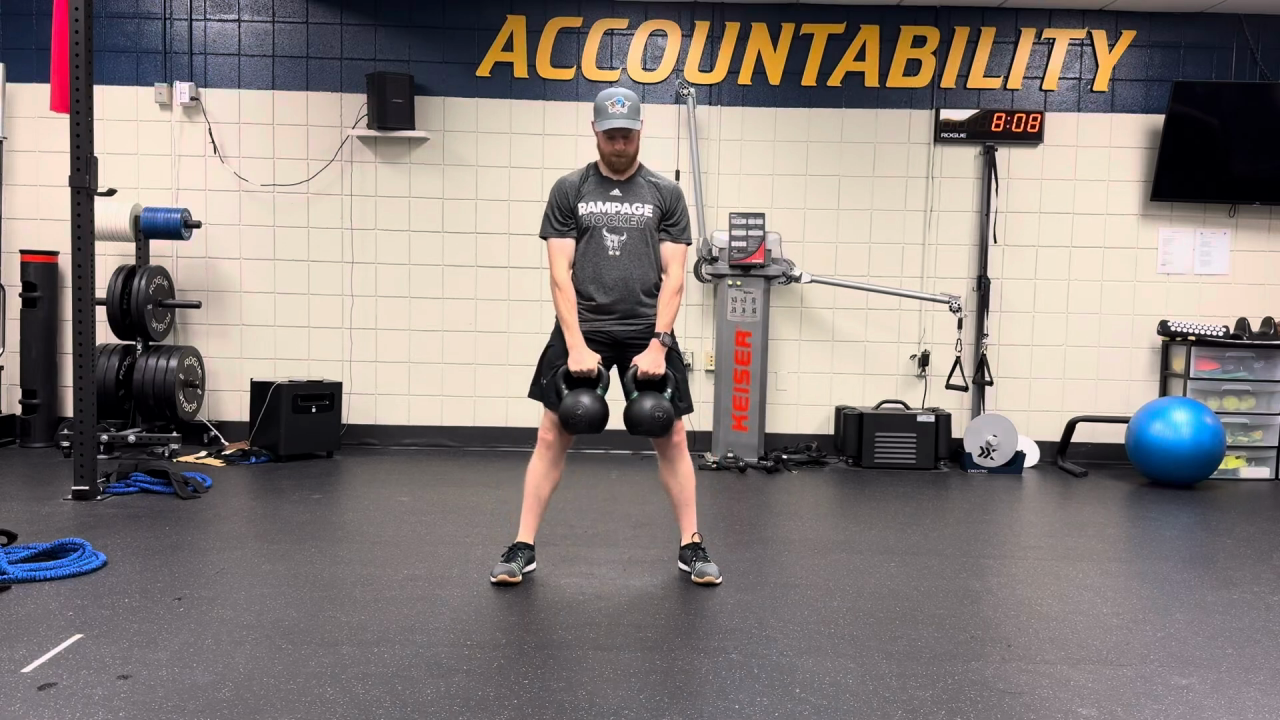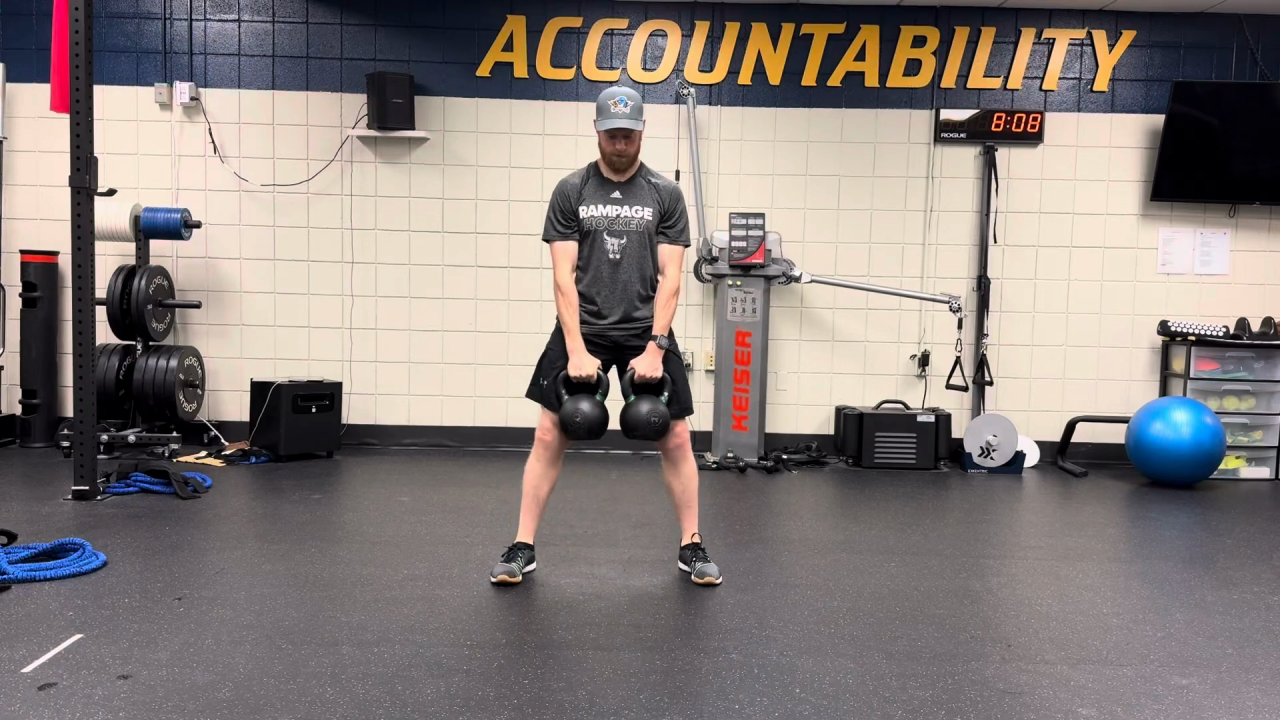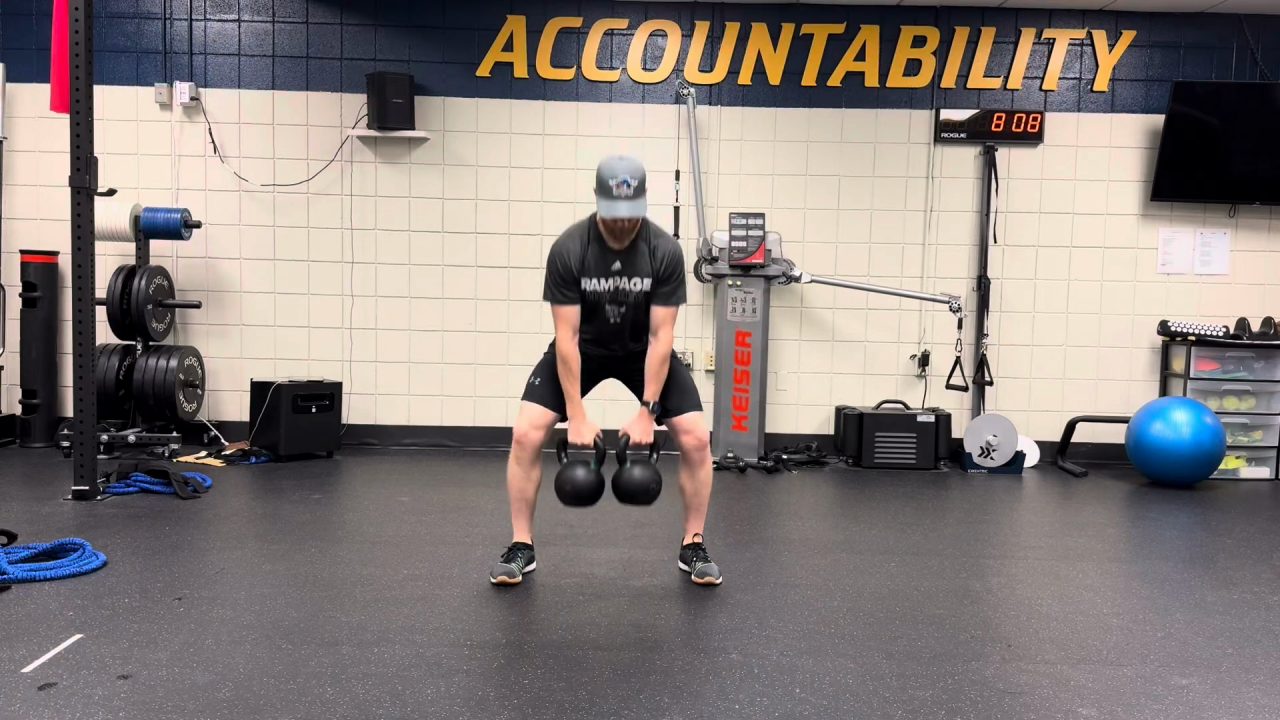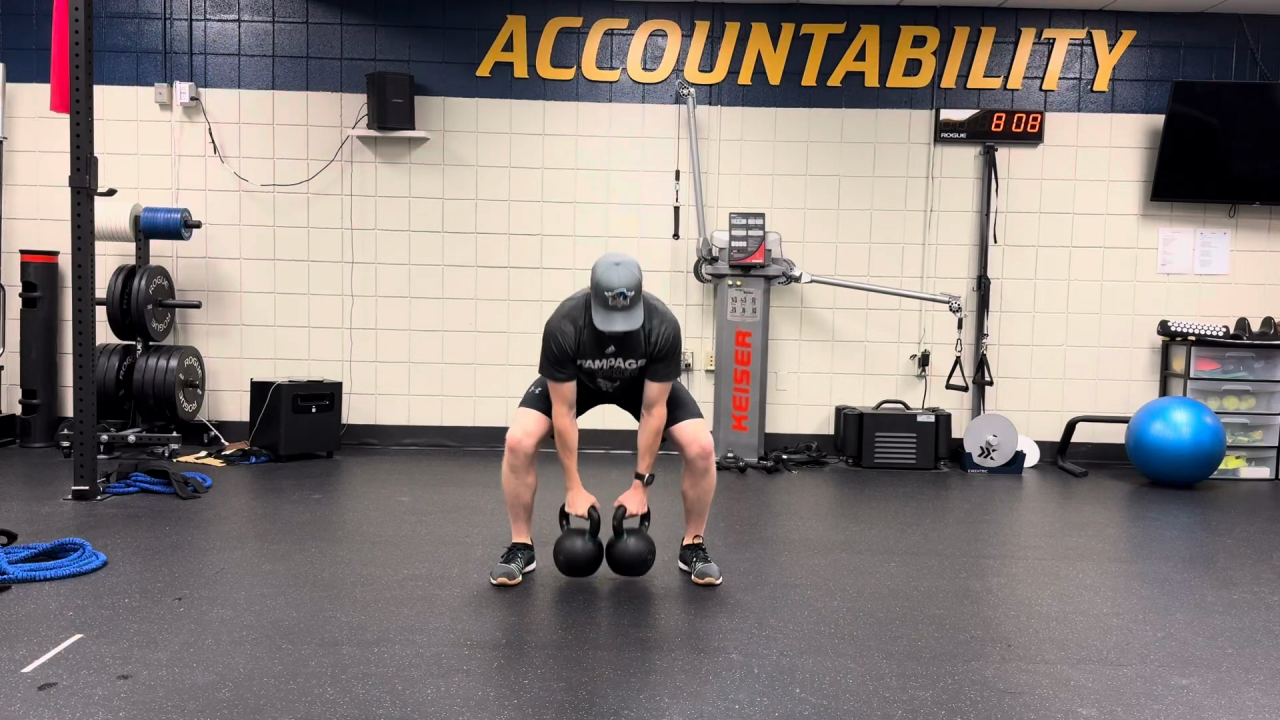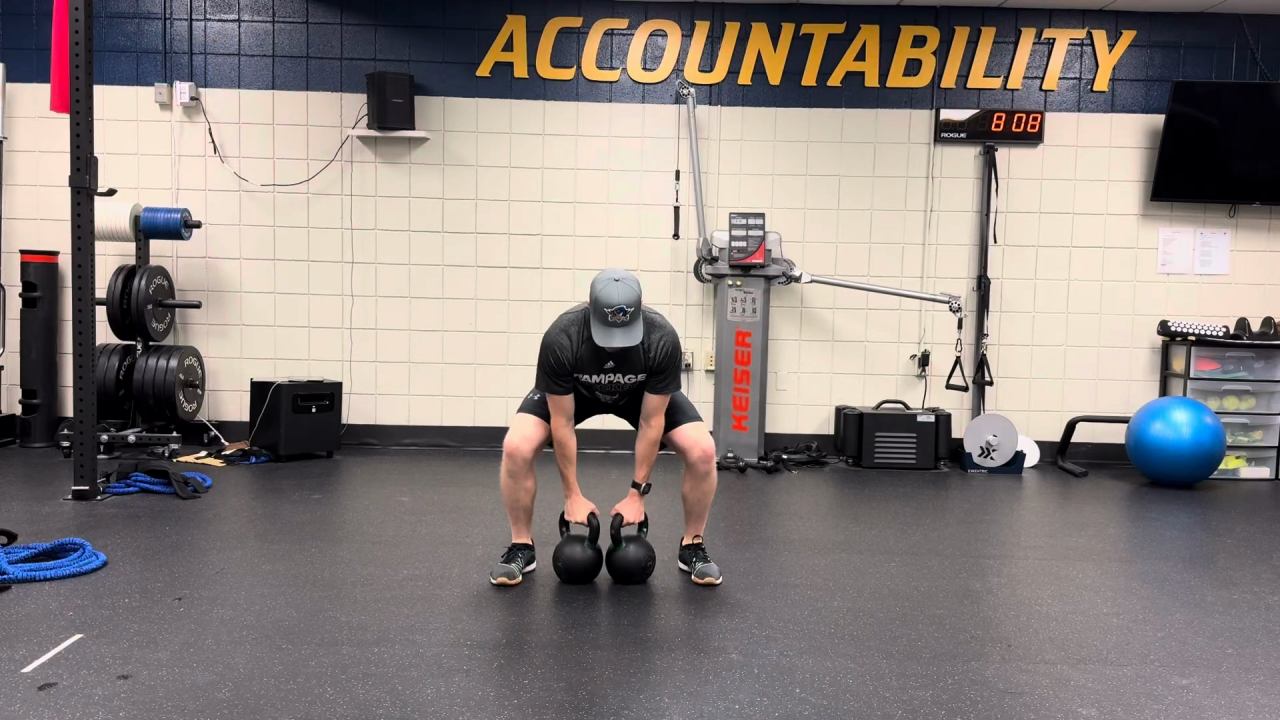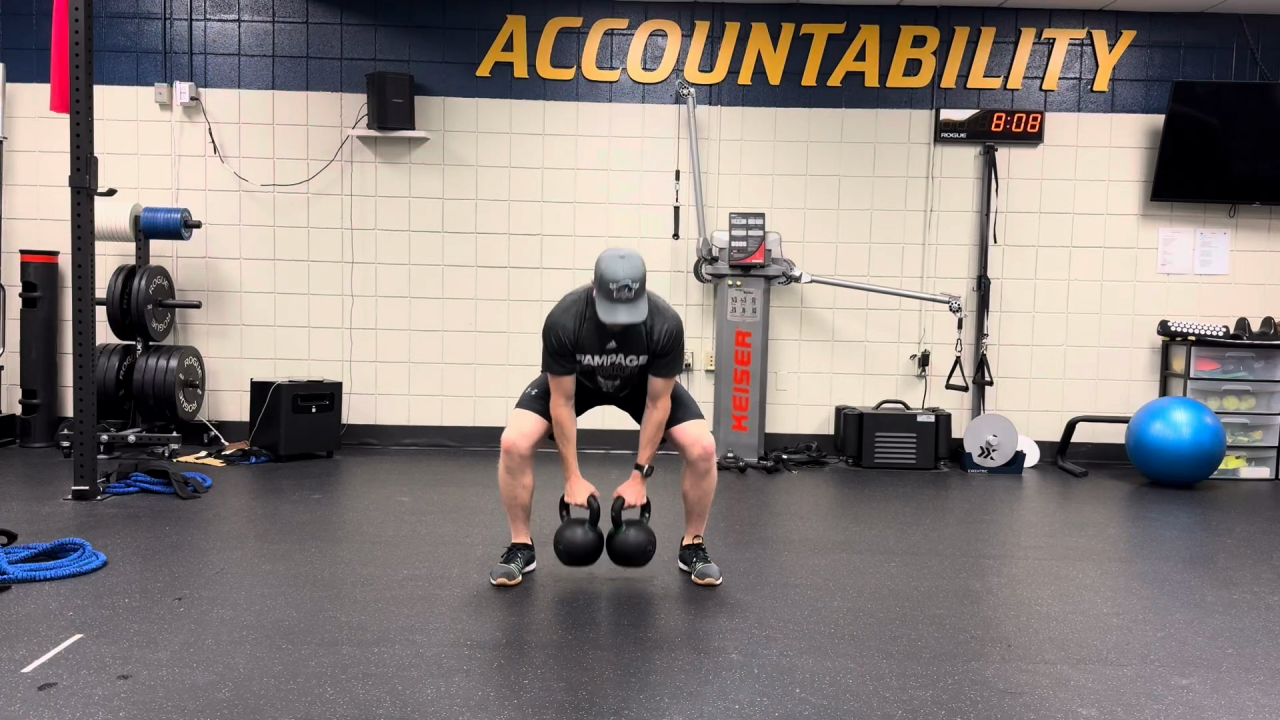
dt=0.4s
person 1, frame 1
left shoulder: (666, 193)
right shoulder: (568, 190)
left elbow: (673, 275)
right elbow: (561, 272)
left wrist: (660, 343)
right wrist: (575, 343)
left hip: (647, 335)
right hip: (583, 332)
left knee: (672, 439)
right knee: (552, 438)
left ankle: (692, 546)
right ankle: (522, 547)
person 1, frame 2
left shoulder: (666, 194)
right shoulder: (571, 190)
left elbow: (670, 277)
right elbow: (564, 276)
left wrist: (655, 347)
right wrist: (576, 349)
left hip: (646, 333)
right hip: (583, 330)
left knee: (676, 439)
right knee: (548, 437)
left ankle: (692, 546)
right ankle: (522, 547)
person 1, frame 3
left shoulder: (666, 251)
right shoulder: (568, 249)
left elbow: (660, 336)
right elbow: (567, 338)
left wrist: (647, 411)
right wrist: (576, 415)
left hip: (642, 349)
right hip: (584, 348)
left knee: (695, 438)
right knee: (526, 434)
left ankle: (693, 547)
right ankle: (521, 547)
person 1, frame 4
left shoulder: (663, 326)
right shoulder: (563, 325)
left elbow: (654, 411)
right elbow: (563, 412)
left wrist: (640, 484)
right wrist: (574, 488)
left hip: (642, 381)
right hip: (577, 381)
left knee: (700, 447)
right knee: (519, 442)
left ankle: (693, 546)
right ankle: (521, 547)
person 1, frame 5
left shoulder: (663, 339)
right shoulder: (561, 339)
left elbow: (652, 421)
right elbow: (562, 422)
left wrist: (637, 494)
right wrist: (573, 496)
left hip: (643, 392)
right hip: (574, 390)
left knee: (702, 451)
right knee: (516, 448)
left ankle: (692, 546)
right ankle: (521, 547)
person 1, frame 6
left shoulder: (665, 323)
right shoulder: (564, 320)
left elbow: (658, 403)
right elbow: (562, 402)
left wrist: (639, 477)
right wrist: (573, 481)
left hip: (642, 385)
right hip: (577, 381)
left knee: (702, 448)
right knee: (515, 444)
left ankle: (693, 547)
right ankle: (520, 548)
